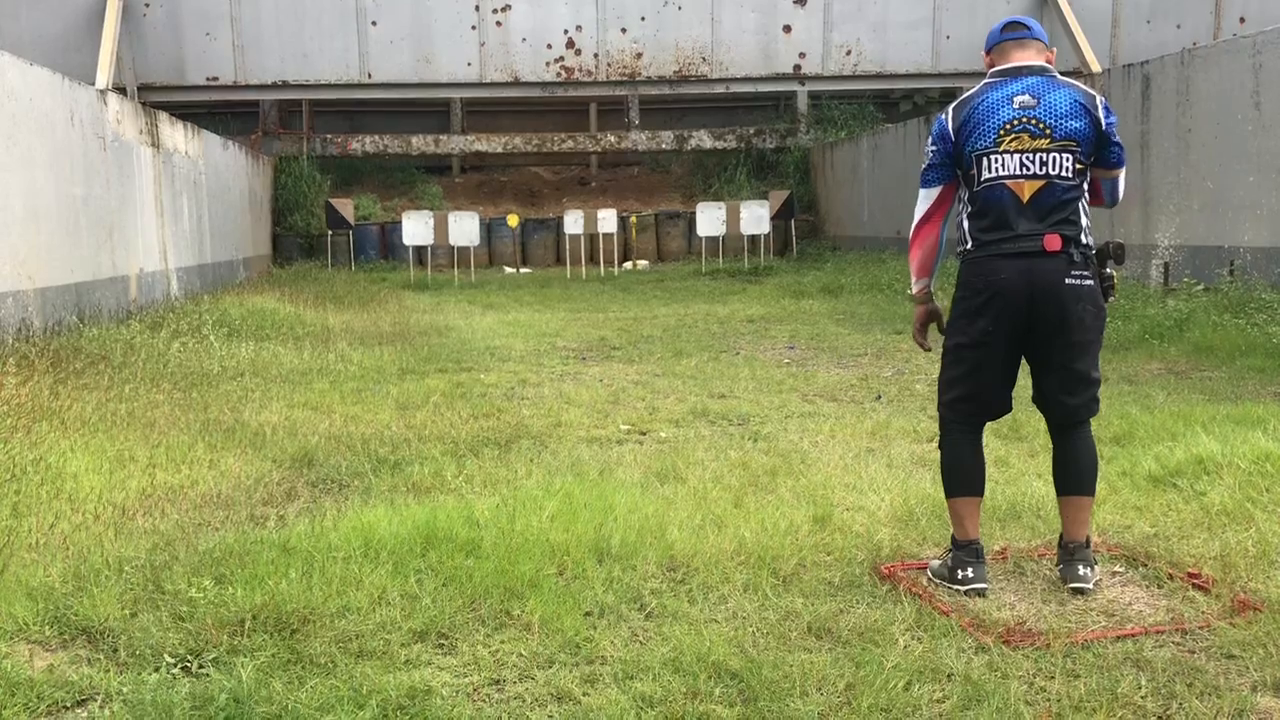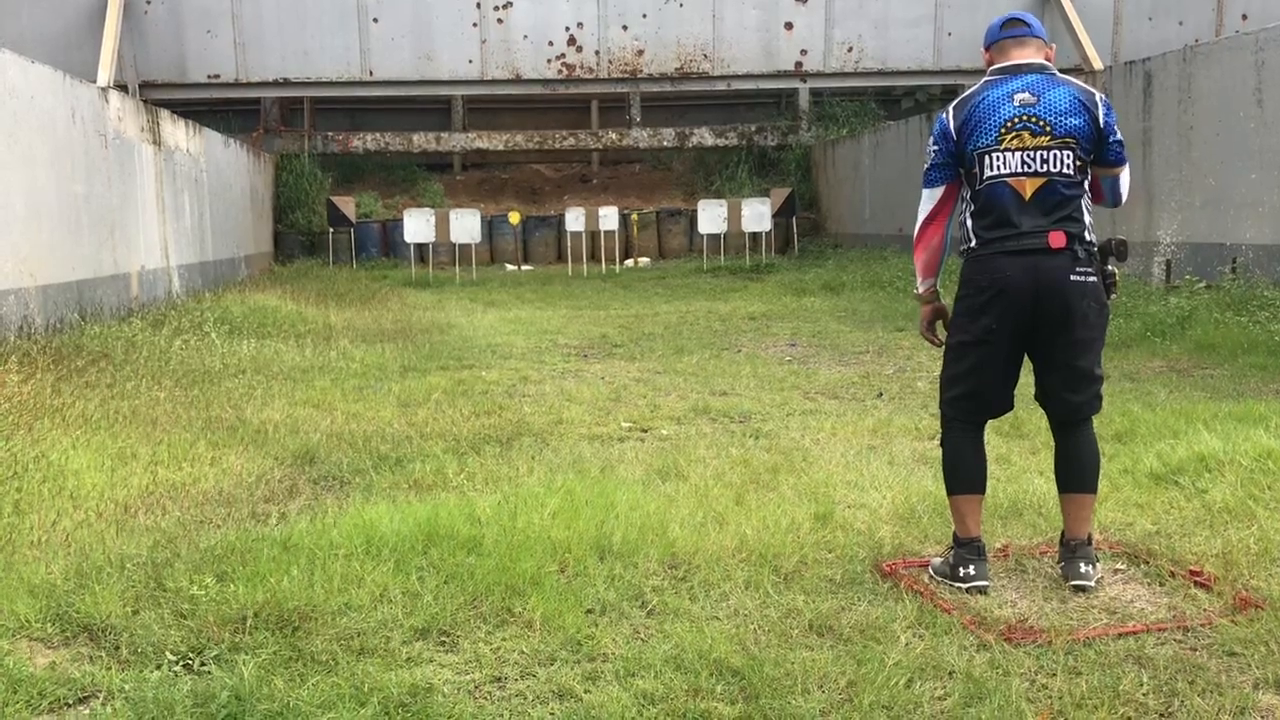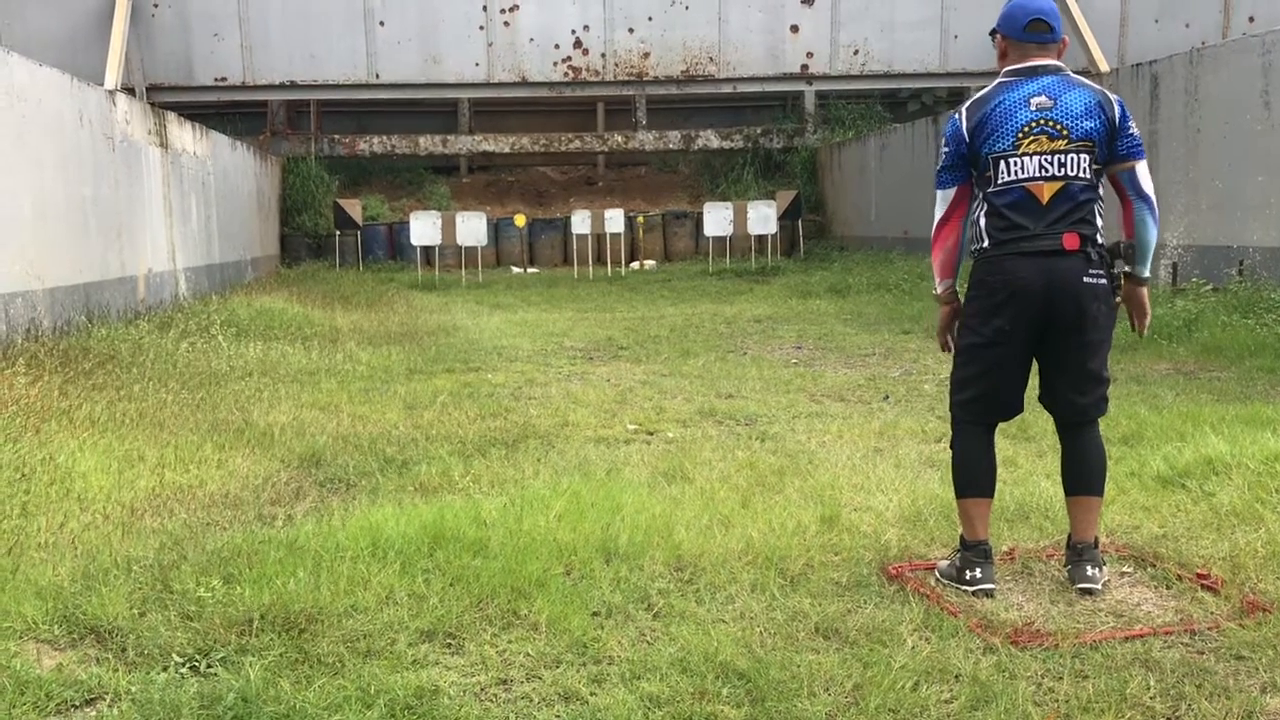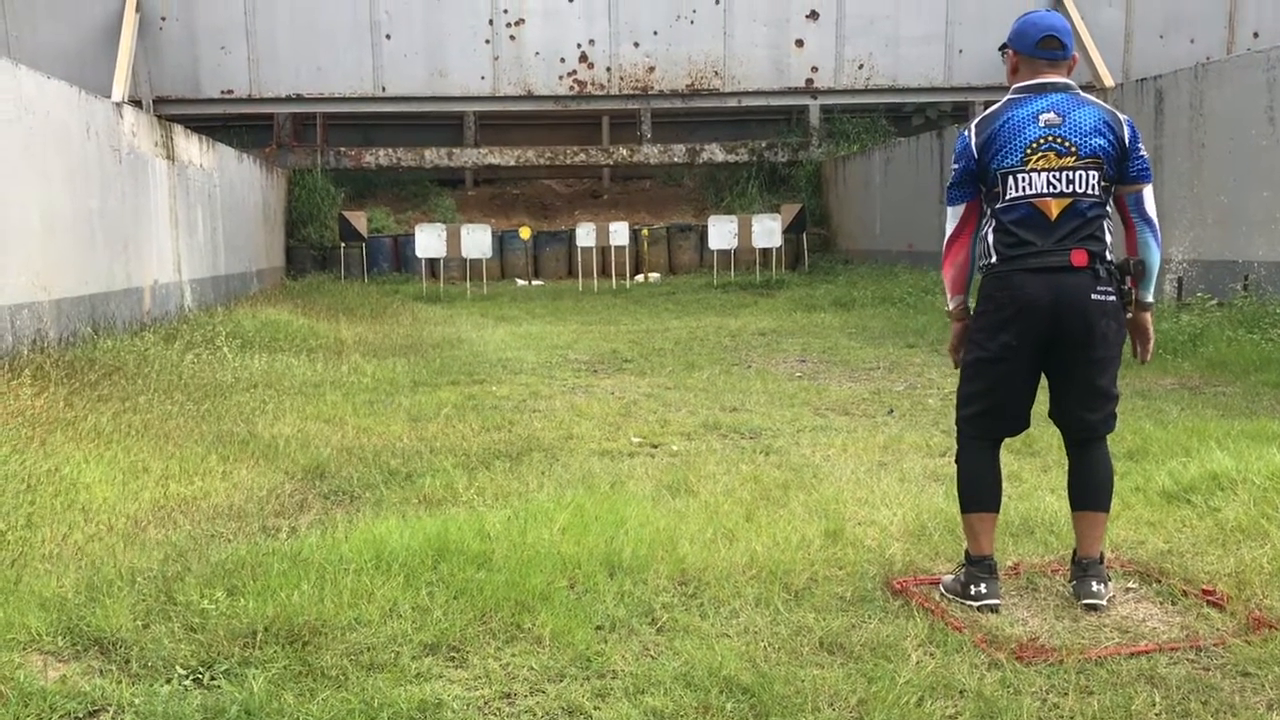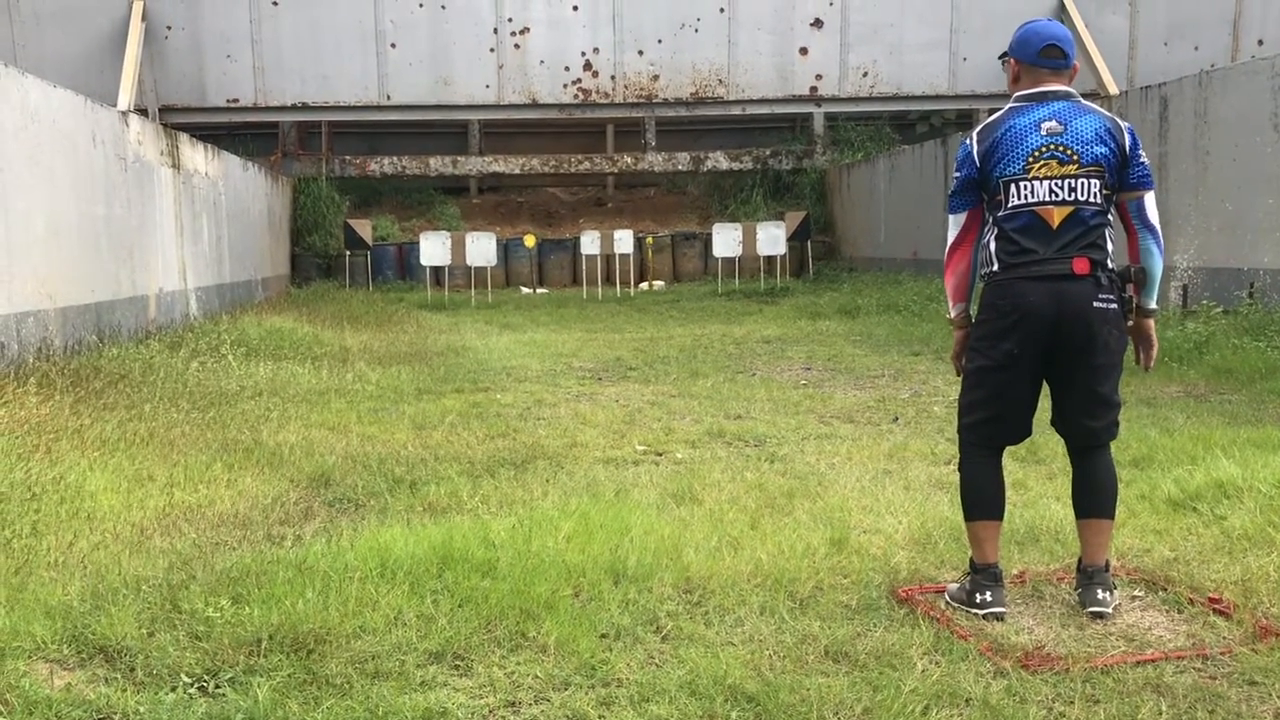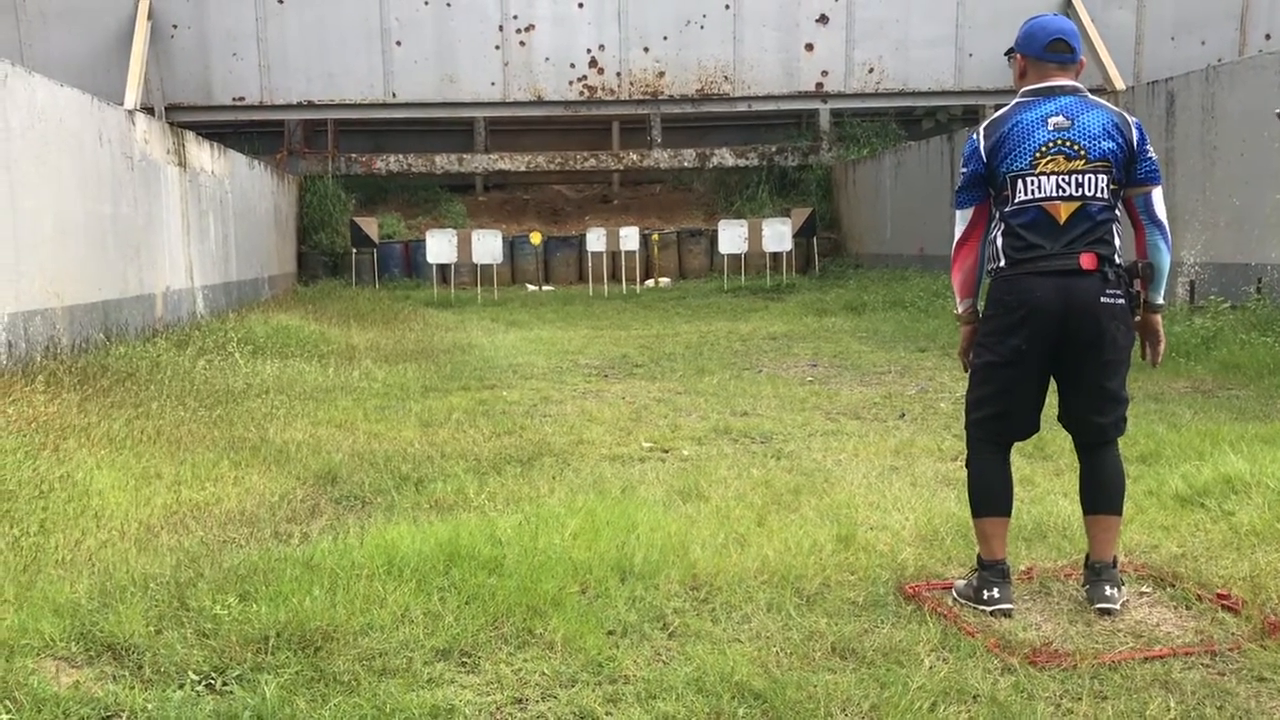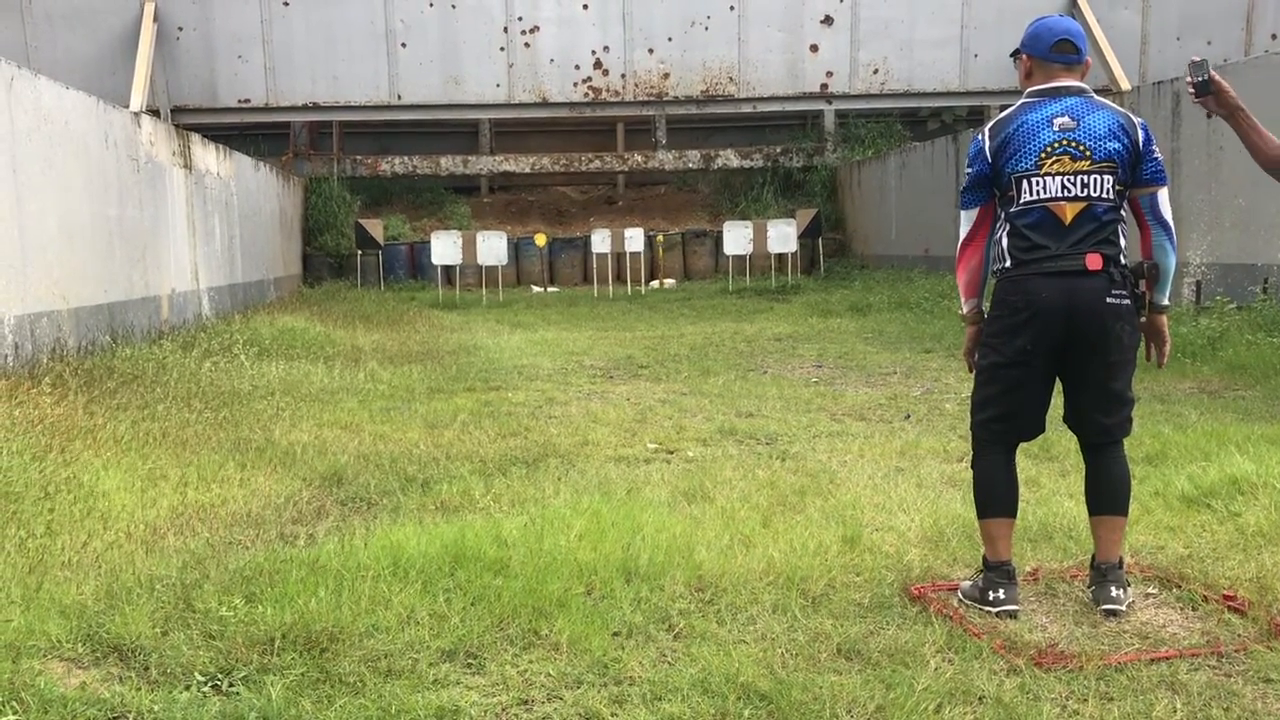
dt=0.7s
person 1, frame 1
left shoulder: (959, 114)
right shoulder: (1089, 104)
left elbow: (931, 211)
right elbow: (1110, 193)
left wrist: (921, 293)
left hip: (988, 279)
right hip: (1067, 276)
left knee: (961, 416)
right knee: (1071, 417)
left ankle: (966, 558)
right ankle: (1077, 556)
person 1, frame 2
left shoulder: (960, 112)
right shoulder: (1088, 102)
left elbow: (935, 210)
right elbow: (1114, 193)
left wrist: (927, 292)
left hip: (992, 277)
right hip: (1069, 274)
left knee: (962, 414)
right knee: (1073, 414)
left ankle: (968, 555)
right ankle: (1078, 554)
person 1, frame 3
left shoulder: (974, 112)
right shoulder: (1102, 104)
left elbow: (950, 213)
right elbow: (1139, 197)
left wrist: (946, 295)
right wrist: (1137, 278)
left hip: (1002, 278)
right hip: (1080, 276)
left knee: (973, 416)
right knee: (1080, 417)
left ankle: (975, 559)
right ankle: (1086, 557)
person 1, frame 4
left shoulder: (984, 128)
right shoulder: (1113, 124)
left elbow: (961, 230)
right elbow: (1142, 220)
left wrist: (959, 312)
right wrist: (1142, 303)
left hip: (1010, 295)
right hip: (1090, 294)
left knee: (979, 432)
right knee: (1088, 434)
left ankle: (980, 574)
right ankle: (1091, 574)
person 1, frame 5
left shoulder: (986, 136)
right shoulder: (1114, 131)
left elbow: (962, 237)
right elbow: (1145, 227)
left wrist: (960, 320)
right wrist: (1144, 310)
left hip: (1011, 302)
right hip: (1091, 300)
left knee: (981, 439)
right knee: (1092, 441)
left ankle: (985, 582)
right ankle: (1096, 581)
person 1, frame 6
left shoulder: (993, 132)
right shoulder: (1121, 126)
left elbow: (970, 233)
right elbow: (1152, 223)
left wrist: (968, 316)
right wrist: (1152, 306)
left hip: (1018, 299)
right hip: (1099, 297)
left knee: (989, 436)
right knee: (1099, 437)
left ankle: (993, 579)
right ankle: (1104, 578)
person 1, frame 7
left shoulder: (999, 132)
right shoulder: (1127, 127)
left elbow: (975, 233)
right elbow: (1157, 224)
left wrist: (972, 316)
right wrist: (1158, 307)
left hip: (1023, 299)
right hip: (1104, 297)
left knee: (995, 437)
right knee: (1105, 437)
left ankle: (998, 579)
right ankle: (1109, 578)
